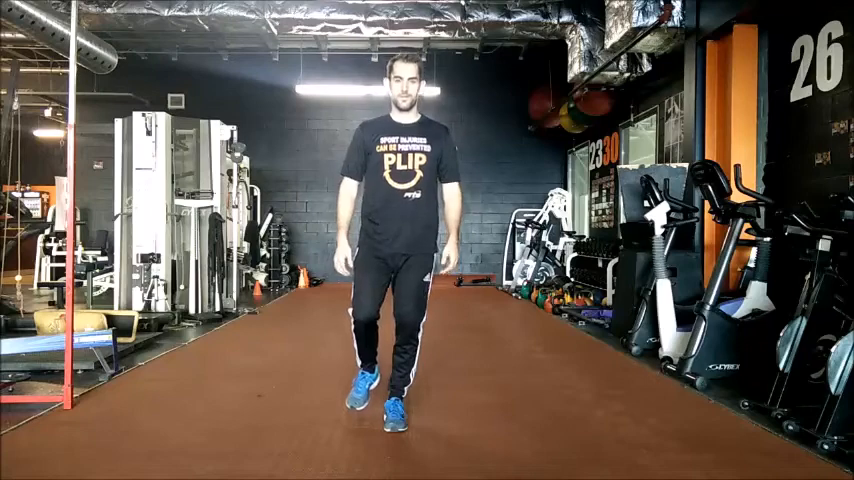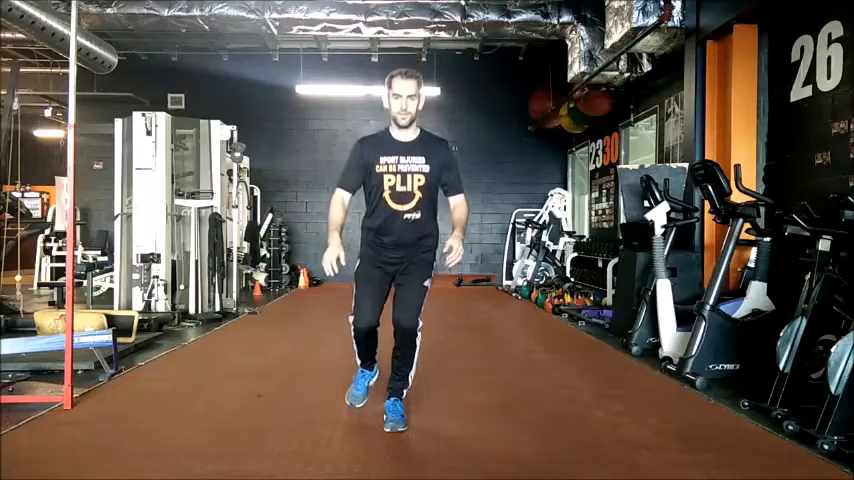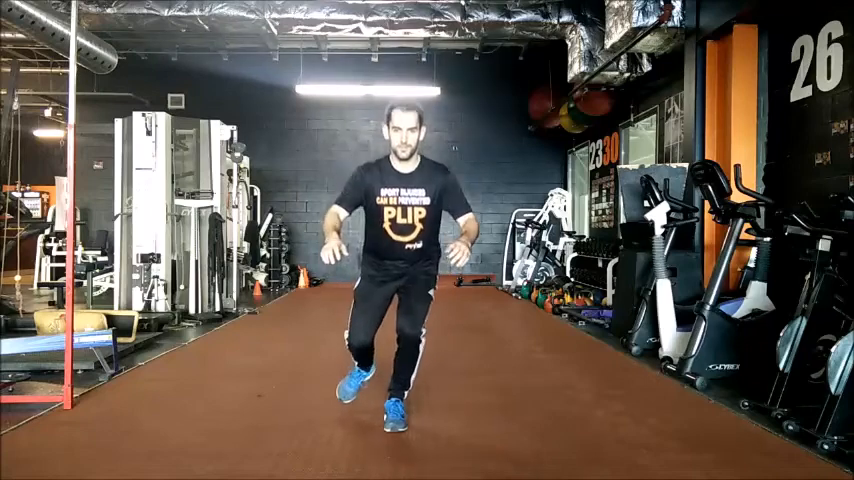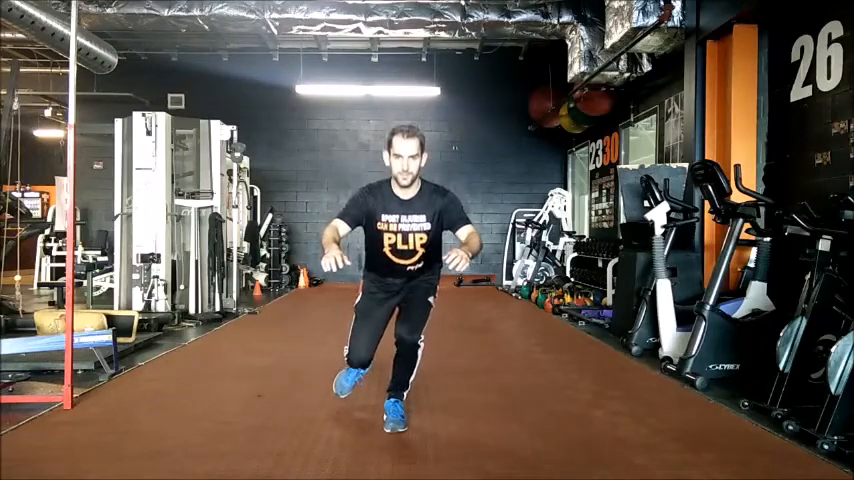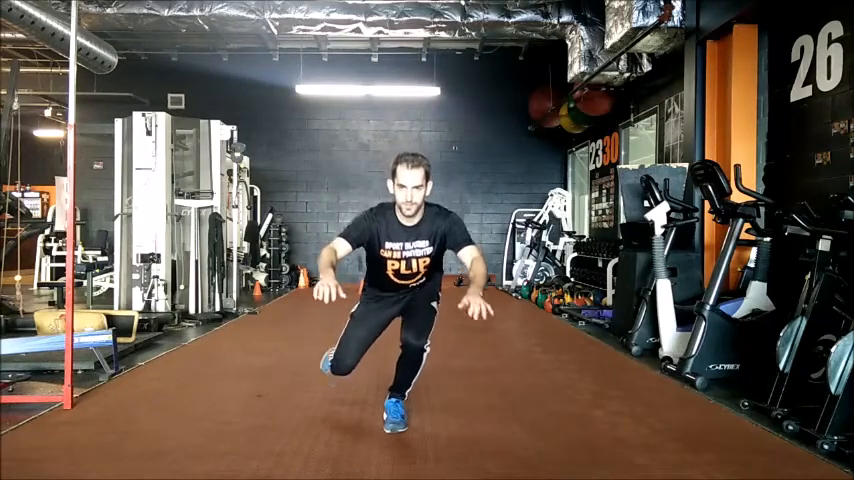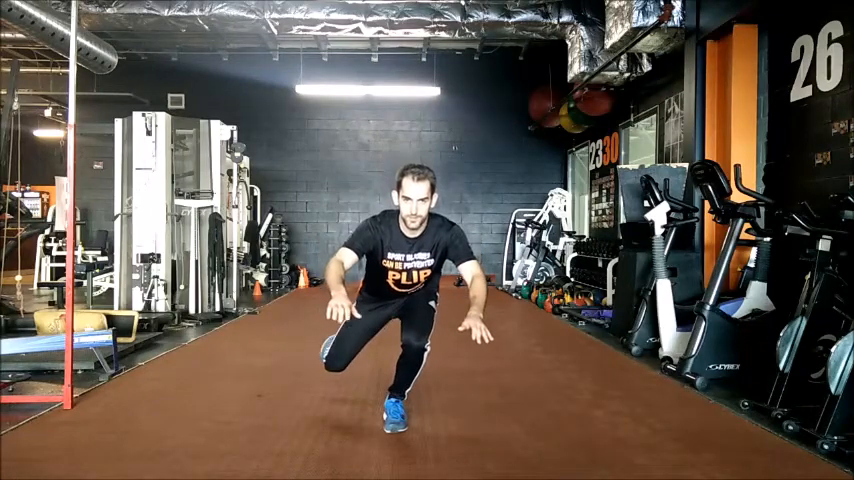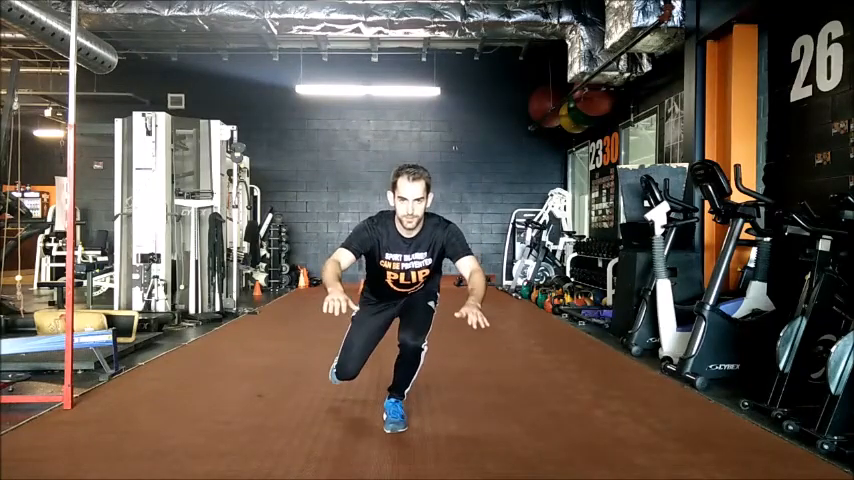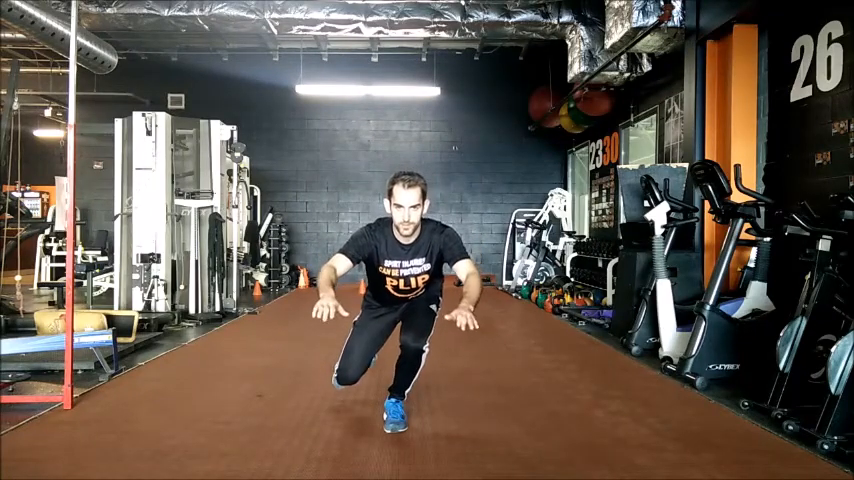
dt=0.4s
person 1, frame 1
left shoulder: (438, 135)
right shoulder: (368, 132)
left elbow: (451, 190)
right elbow: (349, 187)
left wrist: (453, 239)
right wrist: (341, 239)
left hip: (418, 248)
right hip: (373, 246)
left knee: (409, 323)
right knee: (363, 315)
left ankle: (396, 398)
right ankle: (367, 371)
person 1, frame 2
left shoulder: (438, 150)
right shoulder: (367, 147)
left elbow: (457, 200)
right elbow: (342, 196)
left wrist: (458, 233)
right wrist: (334, 239)
left hip: (418, 255)
right hip: (375, 253)
left knee: (407, 325)
right knee: (363, 322)
left ankle: (395, 398)
right ankle: (366, 370)
person 1, frame 3
left shoulder: (440, 177)
right shoulder: (367, 175)
left elbow: (469, 220)
right elbow: (335, 212)
left wrist: (465, 240)
right wrist: (332, 236)
left hip: (420, 269)
right hip: (377, 268)
left knee: (410, 332)
right knee: (359, 338)
left ankle: (395, 399)
right ankle: (363, 368)
person 1, frame 4
left shoulder: (441, 199)
right shoulder: (369, 197)
left elbow: (472, 235)
right elbow: (335, 227)
left wrist: (465, 250)
right wrist: (331, 246)
left hip: (421, 282)
right hip: (378, 282)
left knee: (409, 337)
right knee: (358, 356)
left ankle: (395, 400)
right ankle: (359, 366)
person 1, frame 5
left shoulder: (445, 221)
right shoulder: (373, 220)
left elbow: (474, 258)
right elbow: (333, 249)
left wrist: (475, 290)
right wrist: (327, 274)
left hip: (422, 292)
right hip: (378, 294)
left knee: (415, 342)
right knee: (341, 366)
left ankle: (396, 400)
right ankle: (337, 356)
person 1, frame 6
left shoulder: (447, 233)
right shoulder: (375, 227)
left elbow: (474, 274)
right elbow: (338, 261)
left wrist: (475, 313)
right wrist: (338, 293)
left hip: (420, 296)
right hip: (375, 297)
left knee: (415, 343)
right knee: (334, 363)
left ankle: (395, 400)
right ankle: (338, 342)
person 1, frame 7
left shoulder: (444, 231)
right shoulder: (372, 228)
left elbow: (474, 270)
right elbow: (335, 262)
left wrist: (472, 302)
right wrist: (335, 289)
left hip: (420, 296)
right hip: (377, 298)
left knee: (412, 343)
right knee: (345, 372)
left ankle: (395, 400)
right ankle: (343, 360)
person 1, frame 8
left shoulder: (442, 236)
right shoulder: (371, 235)
left elbow: (470, 274)
right elbow: (332, 267)
left wrist: (466, 306)
right wrist: (327, 294)
left hip: (422, 300)
right hip: (379, 303)
left knee: (413, 344)
right knee: (347, 376)
left ankle: (395, 400)
right ankle: (367, 354)
